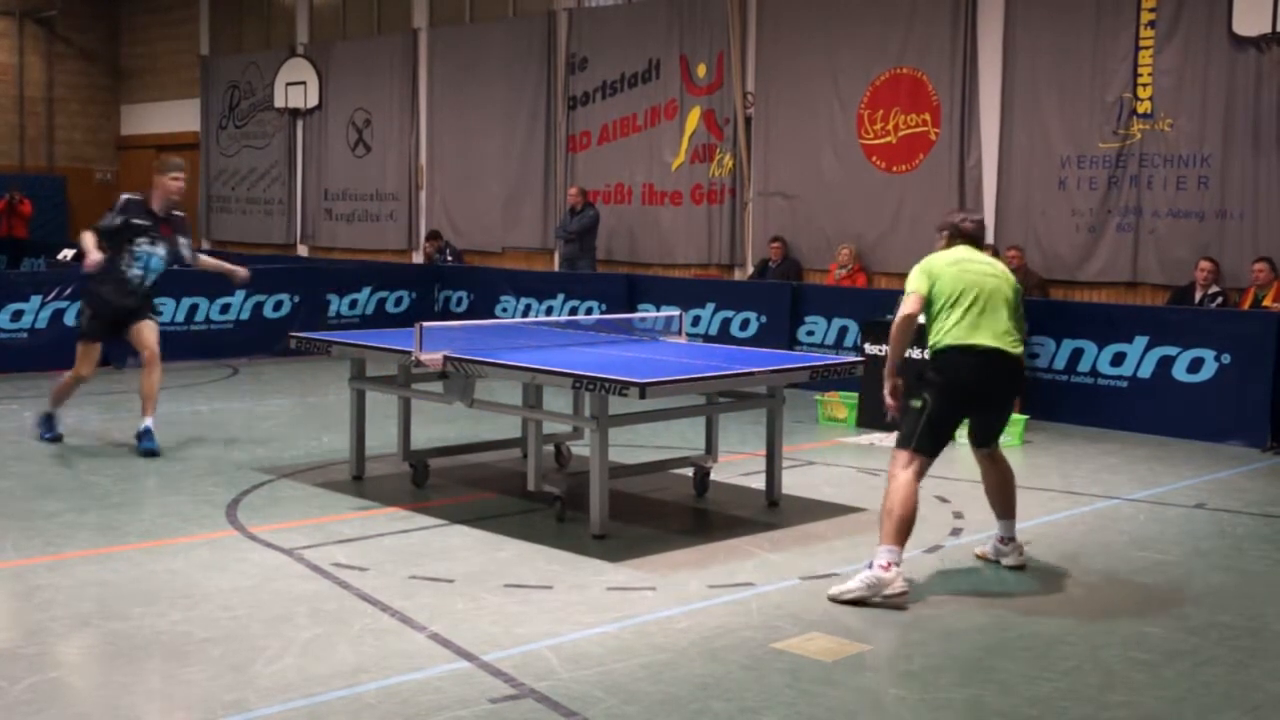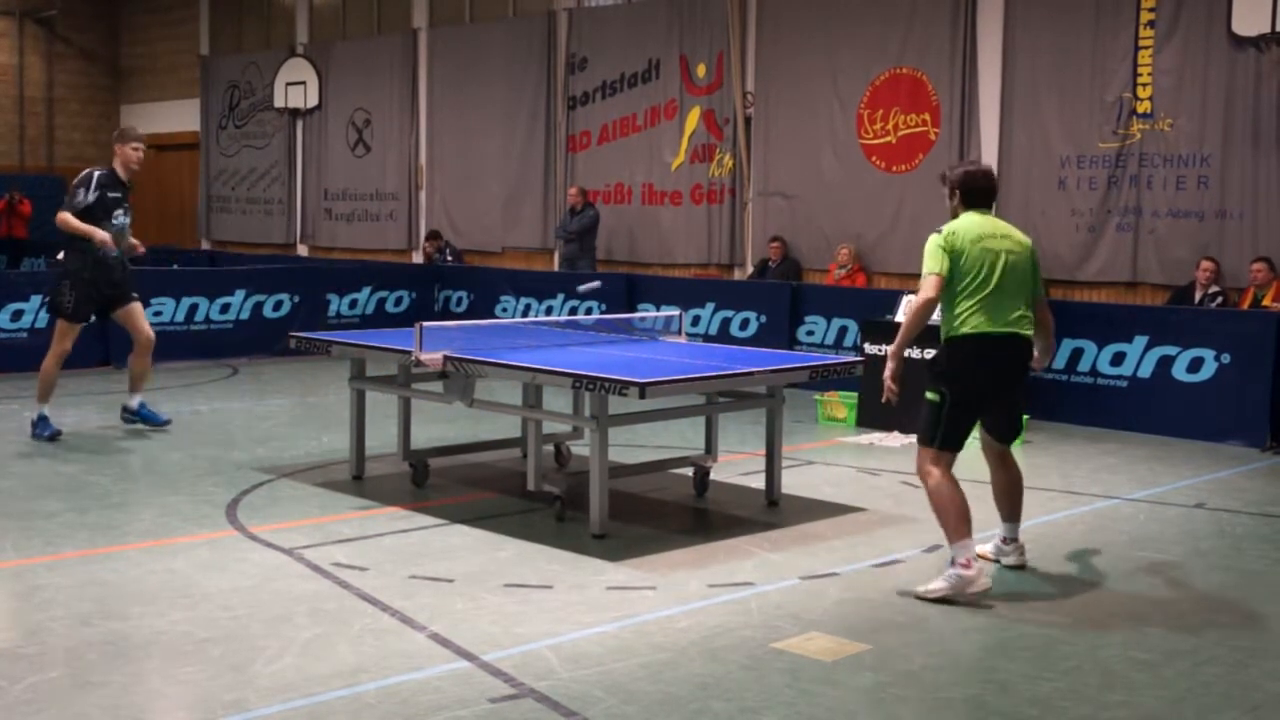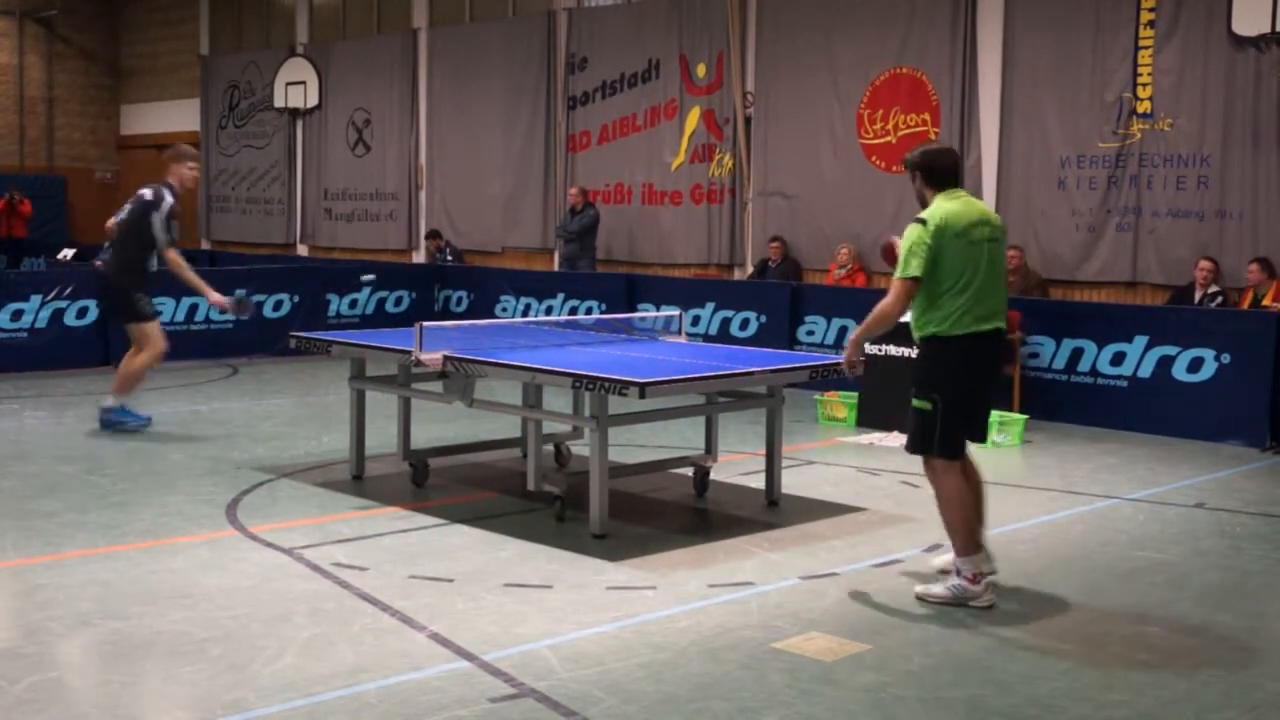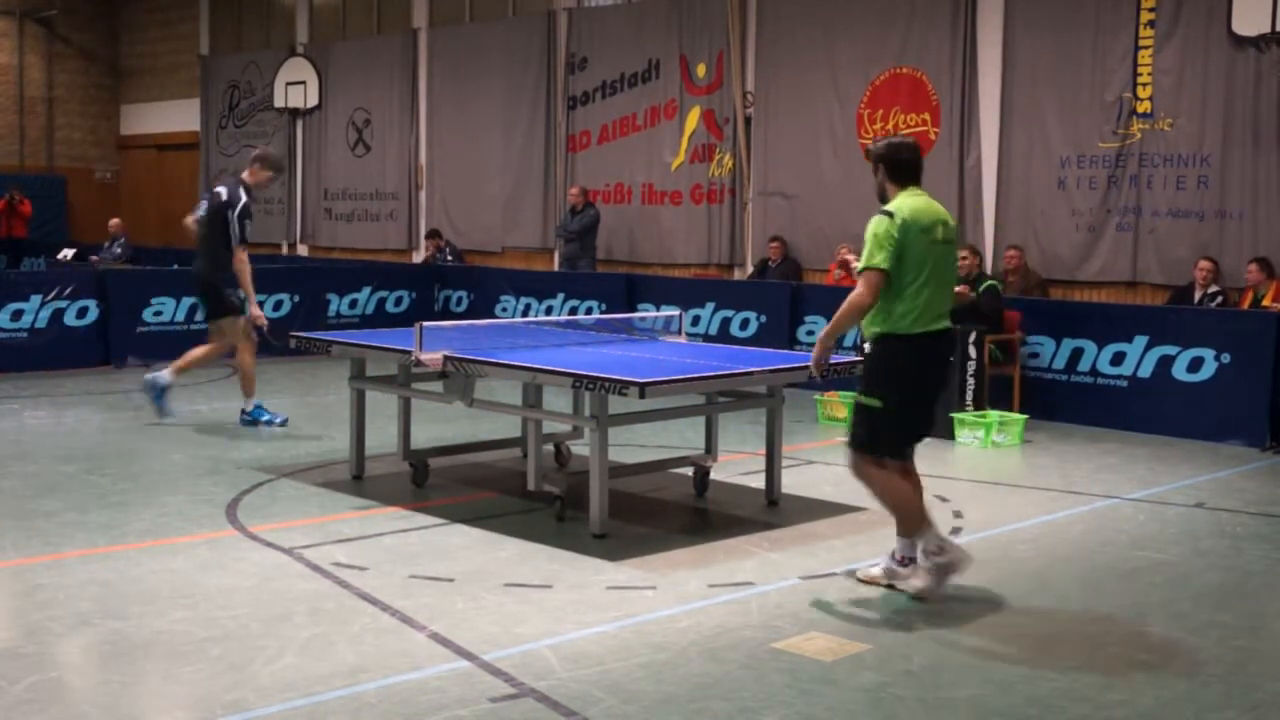
dt=0.4s
person 1, frame 1
left shoulder: (932, 264)
right shoulder: (1004, 273)
left elbow: (908, 314)
left wrist: (890, 373)
left hip: (954, 363)
right hip: (1005, 367)
left knee: (905, 466)
right knee: (987, 448)
left ankle: (884, 568)
right ankle: (1008, 543)
person 1, frame 2
left shoulder: (947, 235)
right shoulder: (1022, 241)
left elbow: (928, 297)
right elbow: (1044, 319)
left wrist: (894, 353)
right wrist: (1043, 350)
left hip: (967, 351)
right hip: (1014, 353)
left knee: (932, 463)
right knee: (997, 449)
left ankle: (966, 566)
right ankle: (1009, 544)
person 1, frame 3
left shoulder: (928, 224)
right shoulder: (989, 218)
left elbow: (897, 303)
left wrist: (857, 338)
left hip: (948, 350)
right hip: (987, 345)
left knee: (942, 465)
right knee: (954, 455)
left ankle: (973, 578)
right ankle: (973, 553)
person 1, frame 4
left shoulder: (890, 218)
right shoulder: (942, 218)
left elbow: (866, 296)
left wrist: (825, 338)
right wrist: (869, 267)
left hip: (899, 349)
right hip: (935, 346)
left knee: (868, 461)
right knee: (897, 457)
left ankle: (940, 551)
right ankle: (906, 562)
person 2, frame 1
left shoulder: (177, 222)
right shoulder: (128, 205)
left elbow: (189, 258)
right elbow: (91, 234)
left wrist: (228, 269)
right wrist: (92, 252)
left hip: (138, 303)
right hip: (103, 298)
left knee: (151, 353)
right knee: (83, 372)
left ankle: (147, 428)
right ankle: (49, 415)
person 2, frame 2
left shoulder: (124, 186)
right shoulder: (95, 178)
right elbow: (62, 217)
left wrist: (130, 241)
right wrist: (93, 233)
left hip: (114, 277)
right hip: (82, 275)
left knee: (146, 338)
right knee: (61, 347)
left ankle: (134, 405)
right ankle: (41, 417)
person 2, frame 3
left shoulder: (147, 193)
right shoulder: (164, 200)
left elbow: (112, 225)
right elbow: (169, 254)
right wrist: (206, 292)
left hip: (117, 279)
right hip: (122, 280)
left knee: (141, 346)
right knee: (157, 347)
left ankle: (114, 407)
right ankle: (114, 407)
person 2, frame 4
left shoulder: (222, 190)
right shoulder: (240, 201)
left elbow: (191, 223)
right elbow: (239, 255)
right wrist: (251, 302)
left hip: (208, 273)
right hip: (217, 277)
left knee: (222, 345)
right knee: (245, 342)
left ankle: (161, 379)
right ankle: (251, 409)
